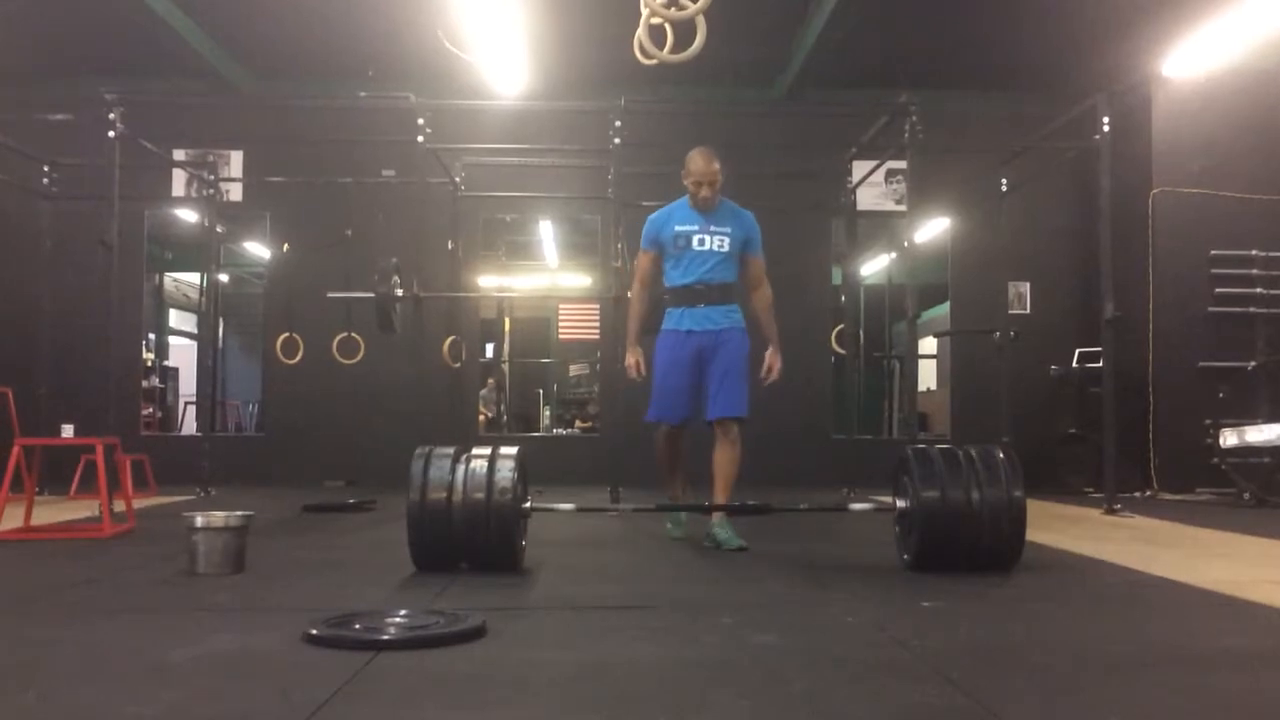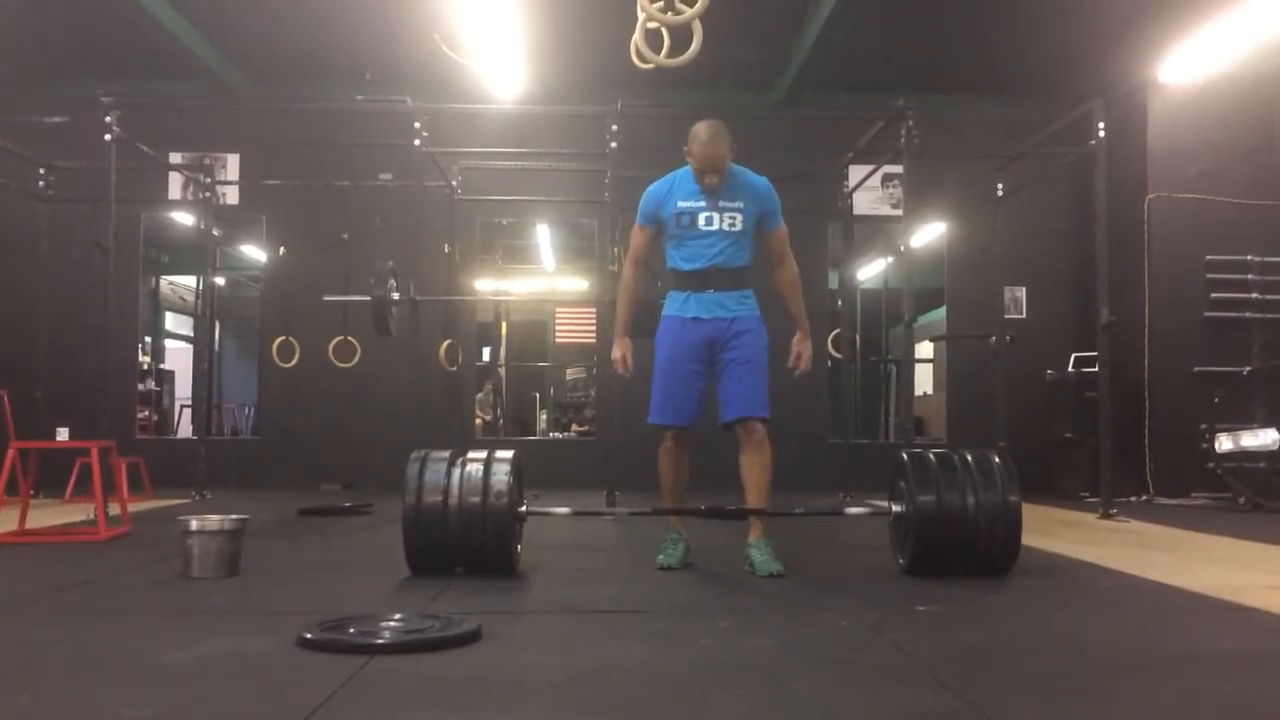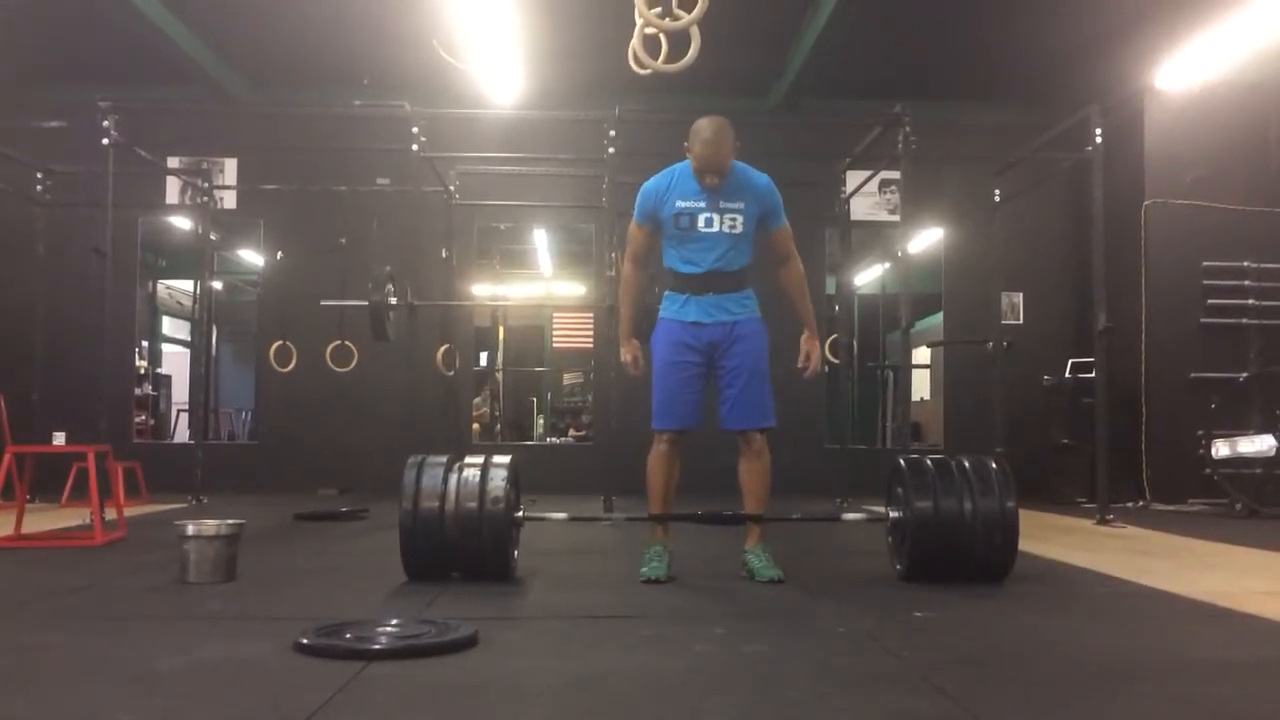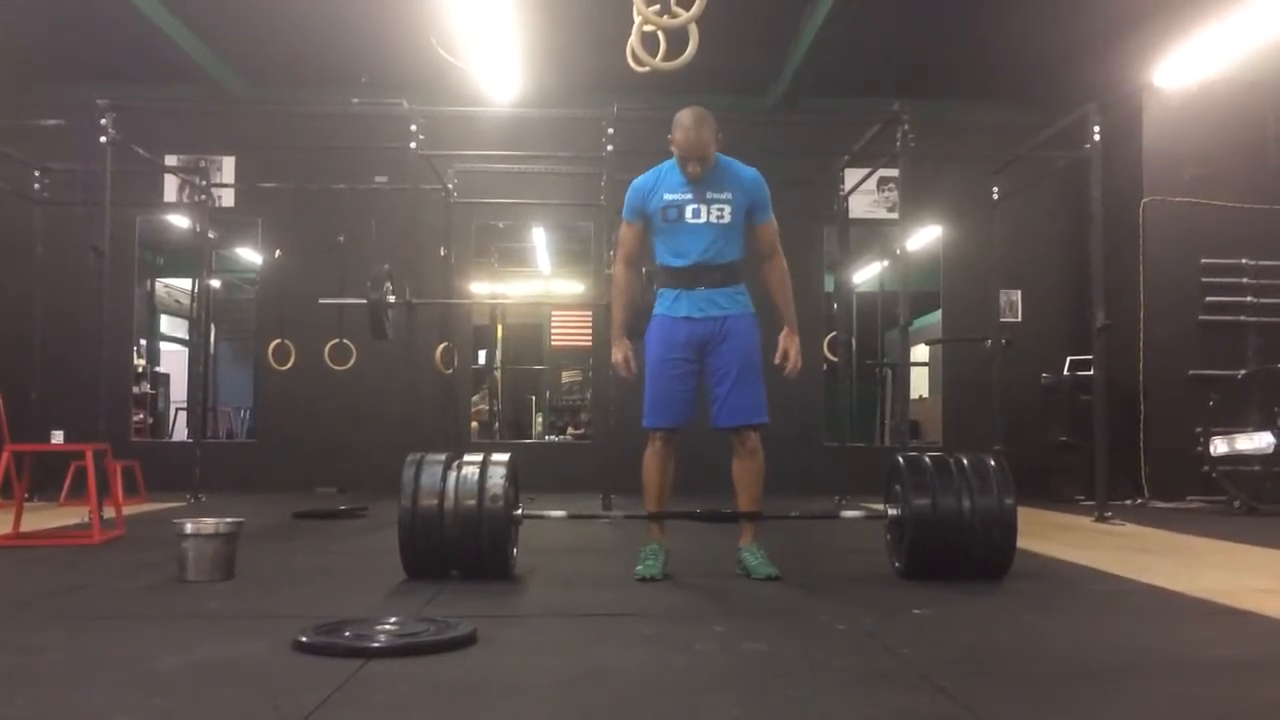
dt=1s
person 1, frame 1
left shoulder: (743, 222)
right shoulder: (660, 222)
left elbow: (759, 287)
right elbow: (642, 285)
left wrist: (774, 344)
right wrist: (632, 343)
left hip: (727, 331)
right hip: (678, 330)
left knee: (727, 424)
right knee: (669, 425)
left ankle: (719, 520)
right ankle: (676, 495)
person 1, frame 2
left shoulder: (759, 192)
right shoulder: (660, 194)
left elbow: (783, 263)
right elbow: (634, 265)
left wrist: (802, 330)
right wrist: (620, 334)
left hip: (740, 317)
right hip: (682, 318)
left knee: (752, 427)
right knee: (674, 431)
left ankle: (757, 540)
right ankle: (676, 534)
person 1, frame 3
left shoulder: (761, 189)
right shoulder: (657, 190)
left elbow: (787, 261)
right elbow: (634, 263)
left wrist: (810, 330)
right wrist: (626, 334)
left hip: (740, 321)
right hip: (679, 321)
left knee: (752, 435)
right knee: (667, 433)
left ankle: (754, 545)
right ankle: (658, 544)
person 1, frame 4
left shoulder: (748, 183)
right shoulder: (645, 188)
left elbow: (771, 258)
right elbow: (627, 264)
left wrist: (791, 328)
right wrist: (618, 336)
left hip: (733, 317)
right hip: (672, 318)
left knee: (746, 432)
right knee: (661, 433)
left ankle: (748, 543)
right ankle: (655, 543)
